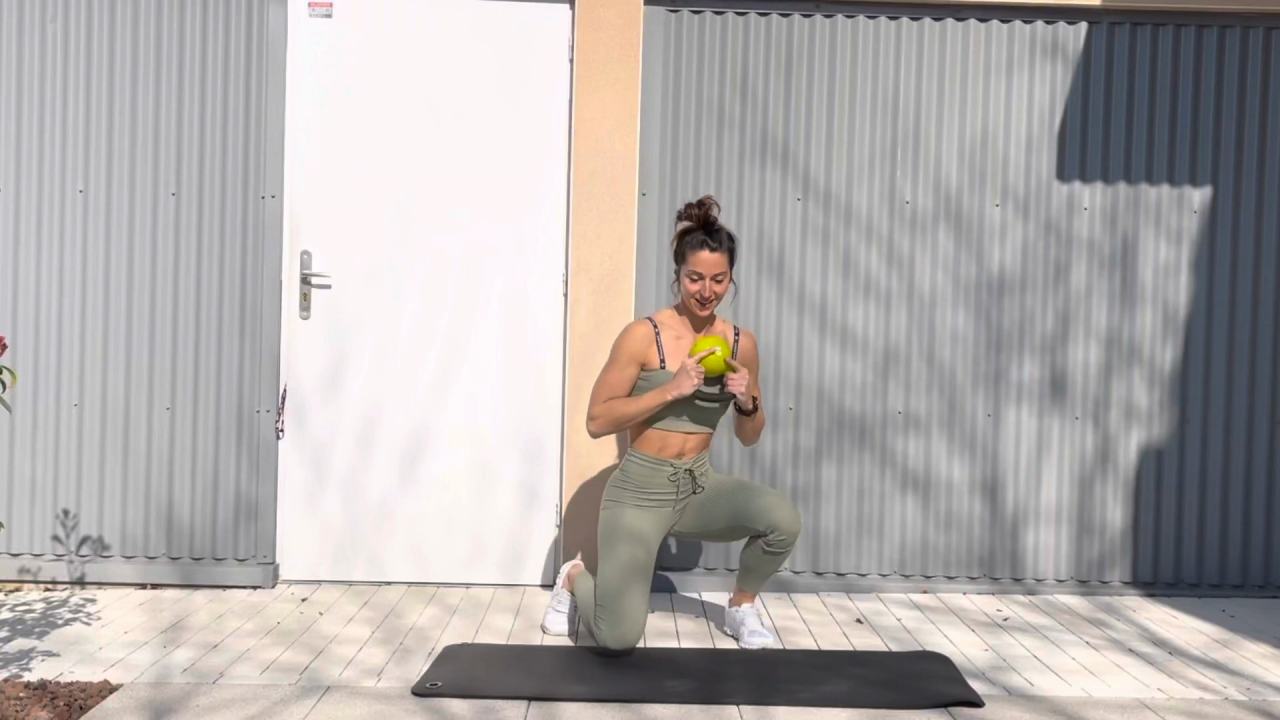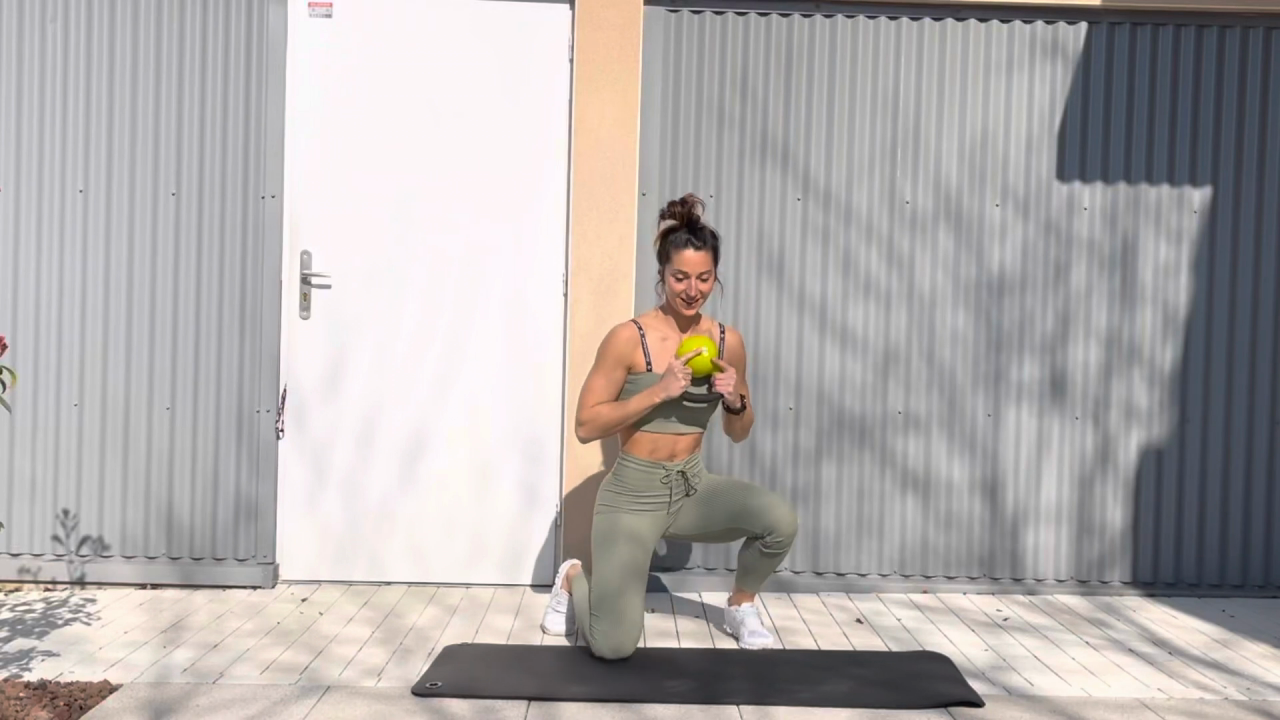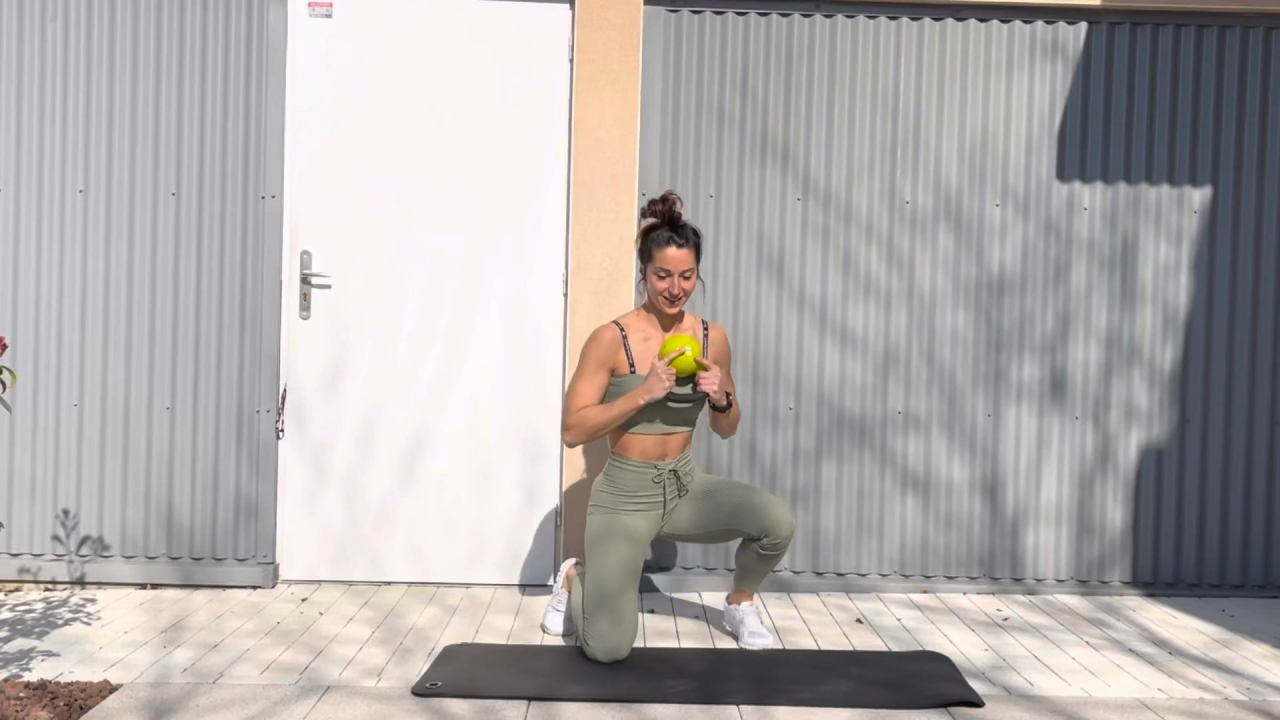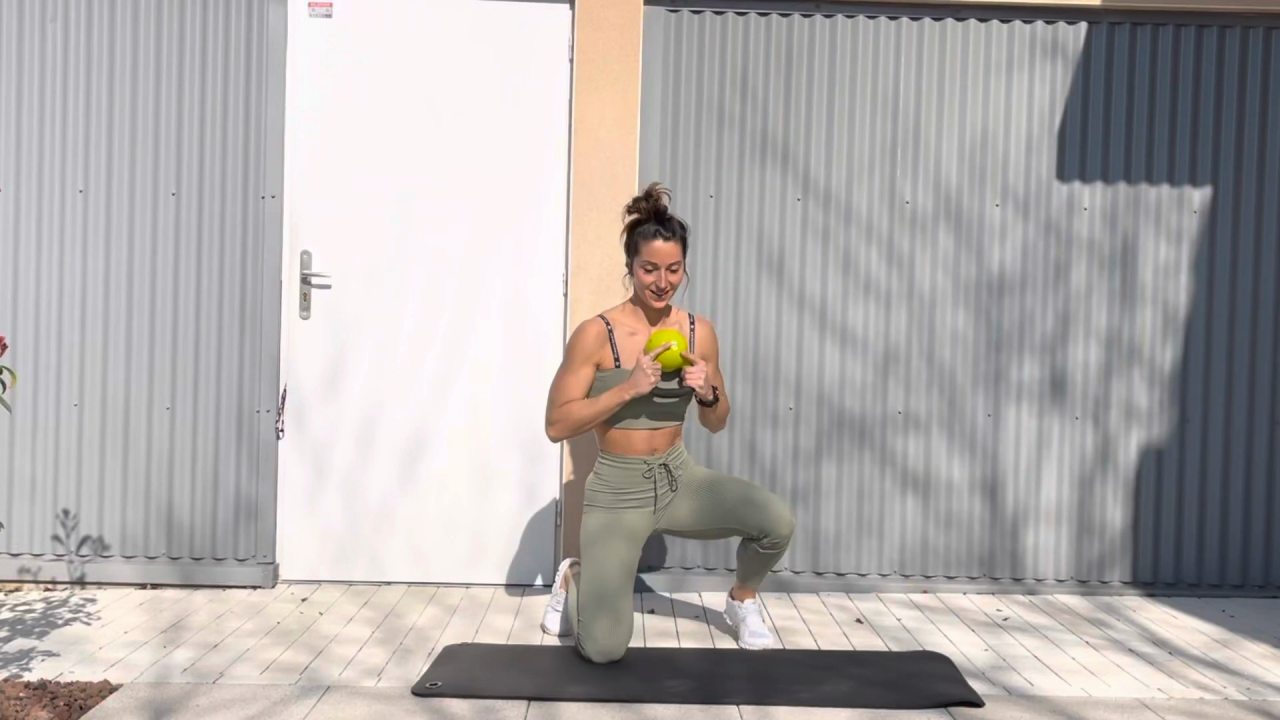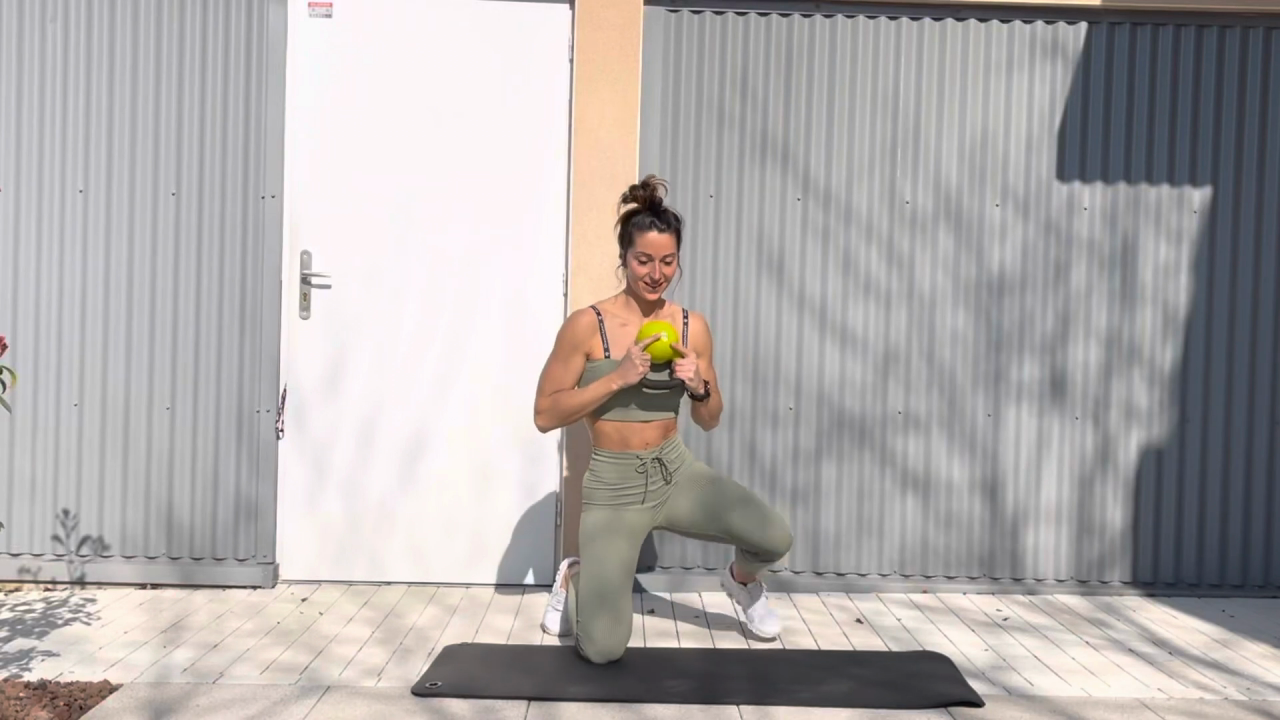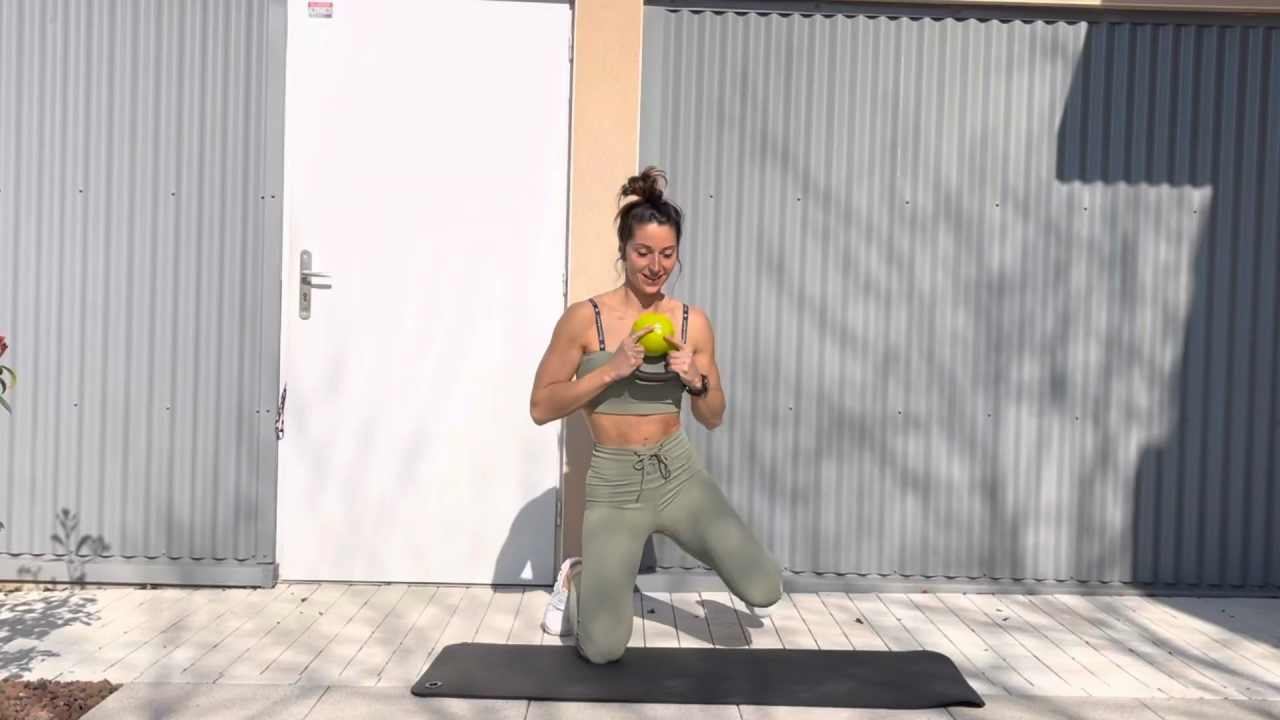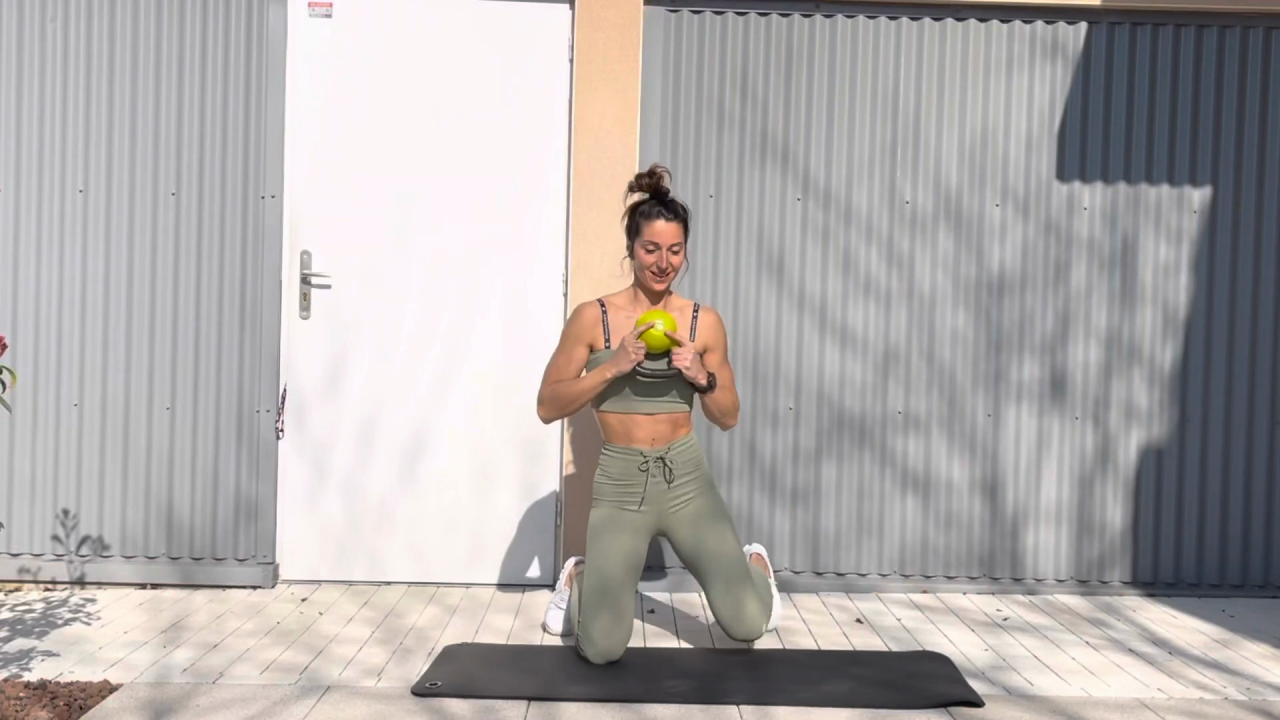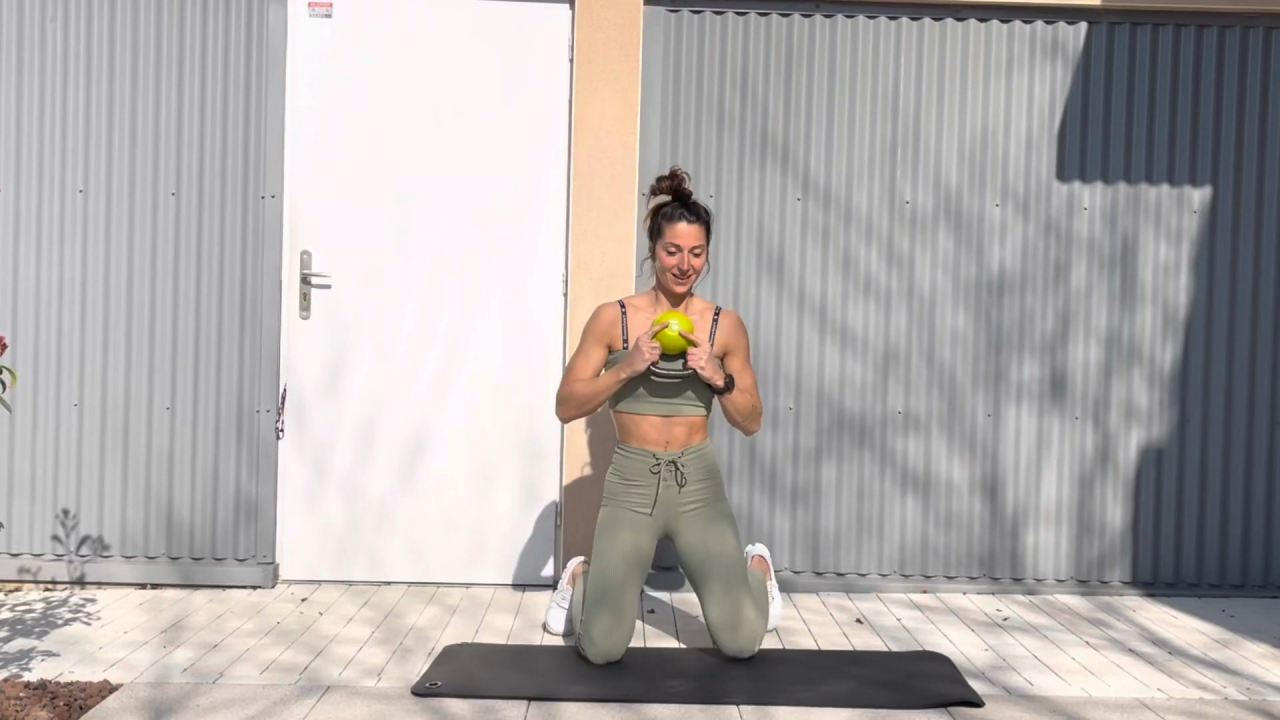
dt=0.1s
person 1, frame 1
left shoulder: (742, 343)
right shoulder: (643, 336)
left elbow: (750, 436)
right elbow: (597, 421)
left wrist: (748, 401)
right wrist: (670, 389)
left hip: (700, 485)
right hip: (638, 490)
left knee: (783, 519)
right knee: (618, 636)
left ankle: (741, 607)
right ankle: (574, 580)
person 1, frame 2
left shoulder: (728, 342)
right shoulder: (627, 339)
left elbow: (739, 433)
right elbow: (586, 426)
left wrist: (737, 400)
right wrist: (657, 391)
left hip: (693, 486)
right hip: (630, 495)
left knee: (780, 520)
right knee: (613, 644)
left ankle: (740, 606)
right ankle: (576, 581)
person 1, frame 3
left shoulder: (712, 338)
right shoulder: (610, 339)
left elbow: (726, 429)
right elbow: (572, 430)
left wrist: (722, 397)
right wrist: (644, 393)
left hip: (686, 486)
right hip: (624, 495)
left knee: (778, 521)
right knee: (609, 647)
left ankle: (739, 605)
right ankle: (575, 580)
person 1, frame 4
left shoulder: (699, 332)
right shoulder: (594, 334)
left elbow: (717, 422)
right elbow: (557, 425)
left wrist: (708, 392)
right wrist: (629, 387)
left hip: (680, 480)
right hip: (616, 491)
left knee: (775, 521)
right knee: (603, 649)
left ankle: (739, 599)
right ankle: (575, 580)
person 1, frame 5
left shoulder: (693, 327)
right shoulder: (586, 325)
left elbow: (709, 420)
right elbow: (545, 414)
left wrist: (699, 387)
right wrist: (617, 378)
left hip: (678, 474)
right hip: (613, 489)
left knee: (775, 536)
right knee: (602, 649)
left ankle: (742, 581)
right ankle: (574, 579)
person 1, frame 6
left shoulder: (693, 322)
right shoulder: (584, 318)
left elbow: (713, 416)
right elbow: (541, 408)
left wrist: (695, 379)
right wrist: (611, 369)
left hip: (680, 476)
right hip: (614, 487)
left knee: (763, 593)
right knee: (601, 650)
left ankle: (750, 563)
right ankle: (575, 581)
person 1, frame 7
left shoulder: (704, 322)
right shoulder: (592, 317)
left elbow: (728, 418)
right elbow: (547, 407)
left wrist: (700, 377)
right wrist: (613, 367)
left hip: (687, 480)
right hip: (620, 488)
left knee: (747, 625)
right knee: (602, 649)
left ankle: (753, 565)
right ankle: (576, 580)
person 1, frame 8
left shoulder: (725, 325)
right shoulder: (612, 317)
left elbow: (750, 423)
right elbow: (567, 406)
left wrist: (720, 379)
right wrist: (628, 367)
left hip: (699, 487)
right hip: (630, 486)
left knee: (742, 643)
right knee: (602, 649)
left ankle: (756, 569)
right ankle: (579, 579)
